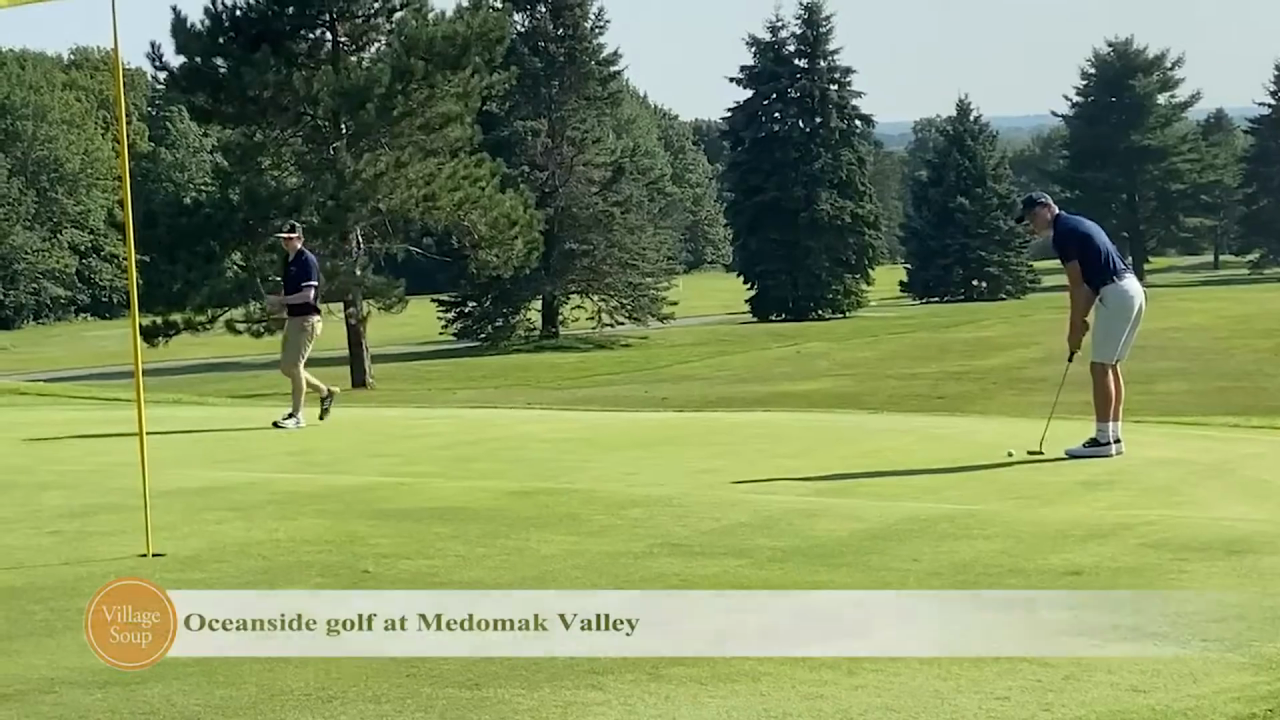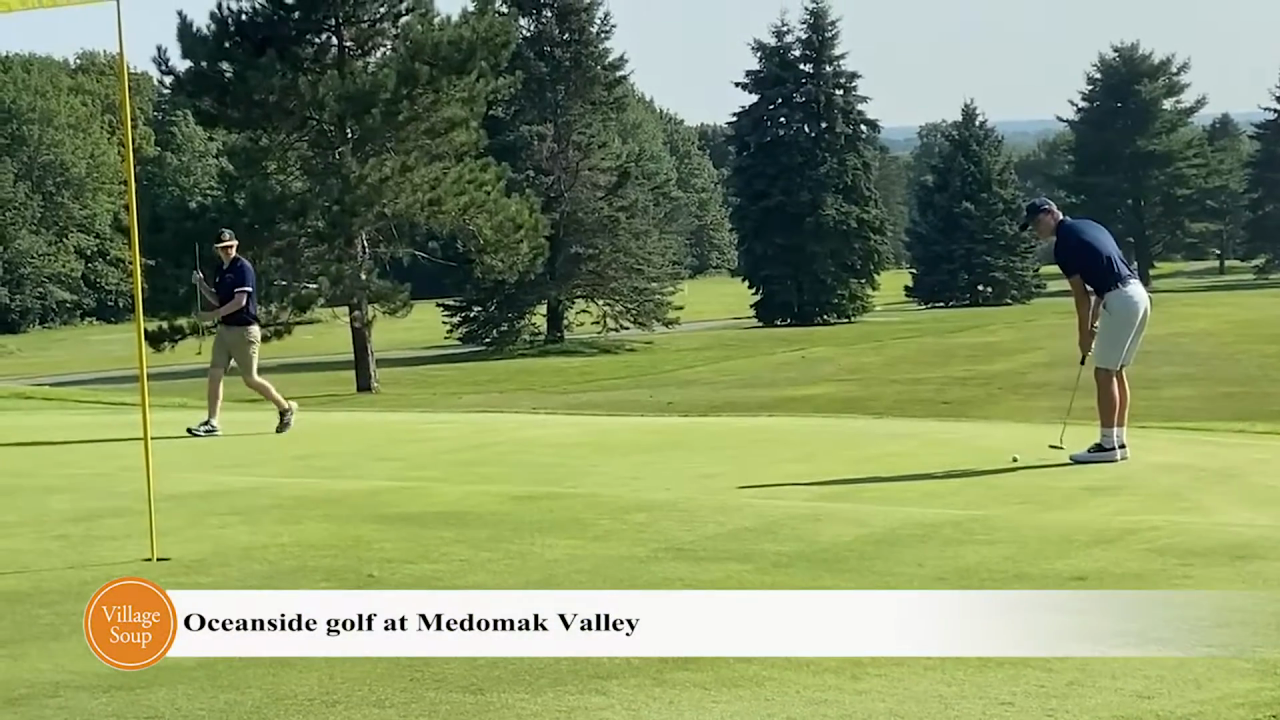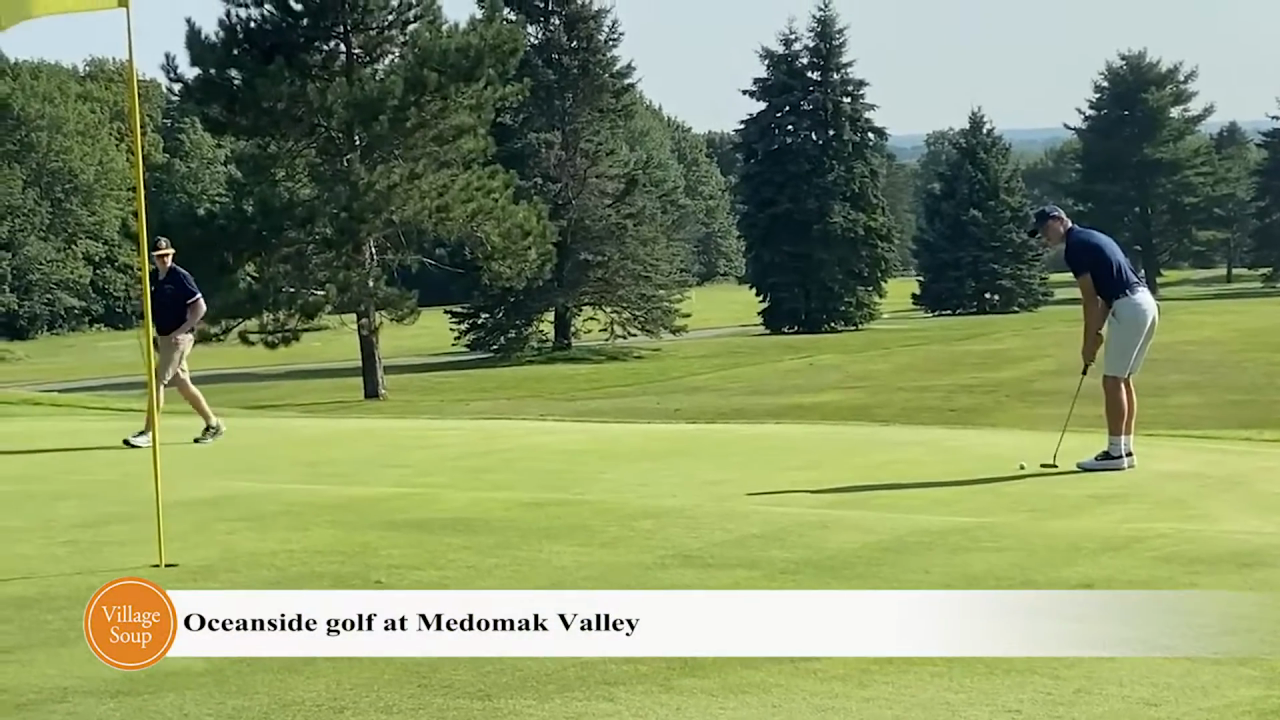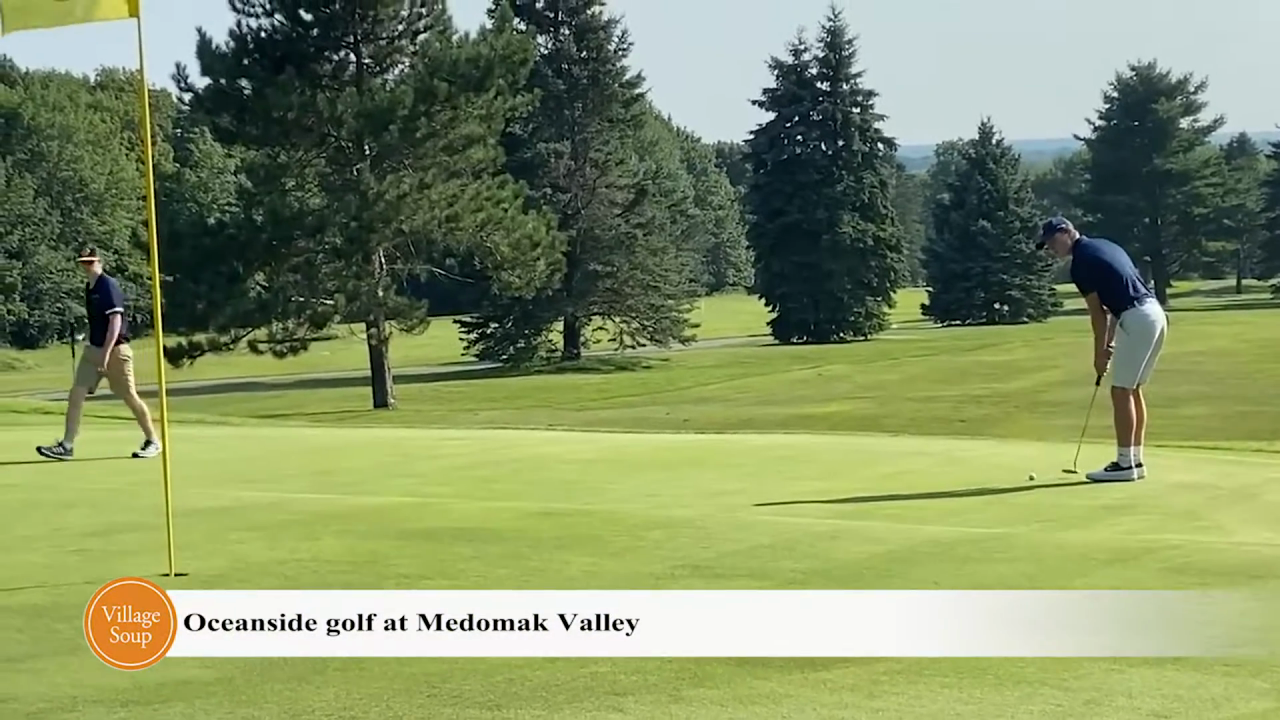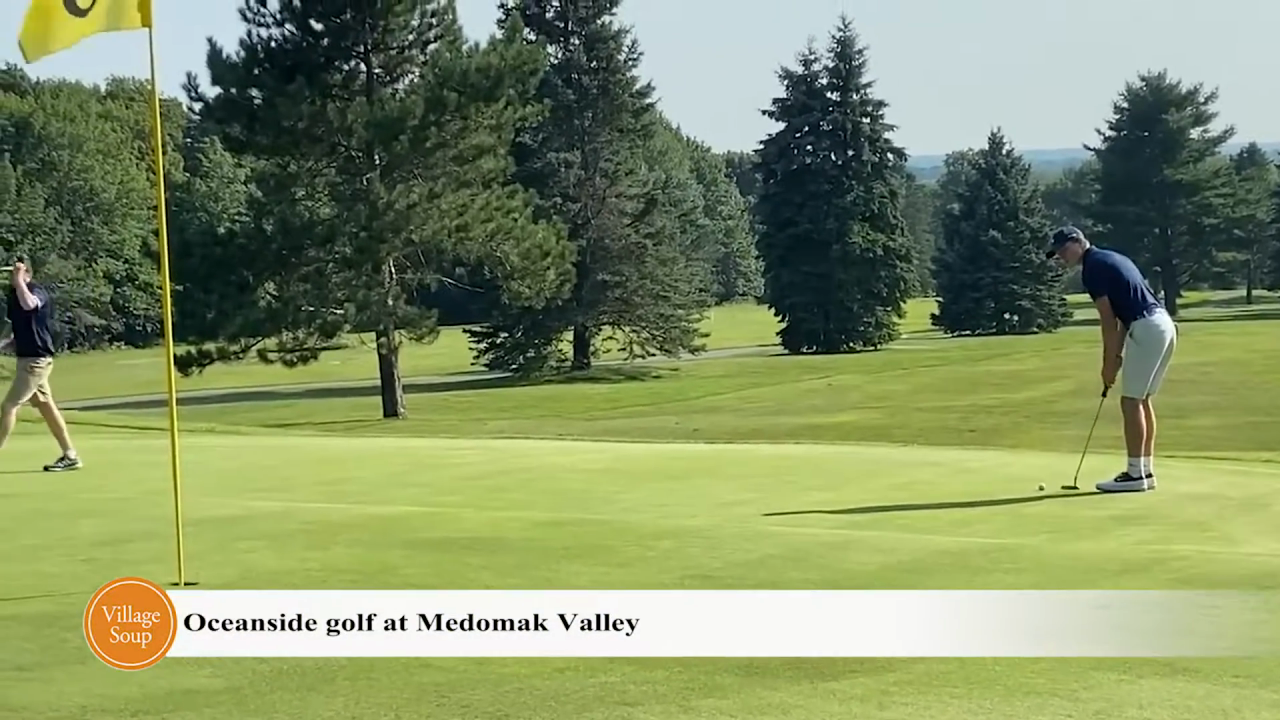
dt=0.5s
person 1, frame 1
left shoulder: (1063, 233)
right shoulder: (1077, 224)
left elbow: (1077, 285)
left wrist: (1074, 329)
right wrist: (1082, 320)
left hip: (1116, 295)
right hip: (1131, 290)
left knee: (1101, 367)
right knee: (1110, 366)
left ankle: (1103, 439)
right ankle: (1113, 436)
person 1, frame 2
left shoulder: (1064, 243)
right shoulder: (1087, 226)
left elbow: (1081, 295)
left wrist: (1084, 334)
right wrist: (1094, 322)
left hip: (1121, 301)
right hip: (1136, 295)
left knee: (1104, 372)
right knee: (1116, 371)
left ankle: (1108, 445)
right ankle: (1118, 441)
person 1, frame 3
left shoulder: (1075, 246)
right shoulder: (1091, 238)
left elbow: (1090, 298)
left wrist: (1088, 342)
right wrist: (1097, 333)
left hip: (1129, 308)
right hip: (1144, 304)
left knee: (1113, 380)
right knee: (1123, 379)
left ankle: (1115, 452)
right ankle: (1125, 449)
person 1, frame 4
left shoulder: (1081, 261)
right shoulder: (1102, 245)
left elbow: (1097, 313)
left wrist: (1099, 354)
right wrist: (1109, 343)
left hip: (1137, 320)
right hip: (1153, 314)
left knee: (1121, 391)
right knee: (1133, 390)
left ankle: (1125, 464)
right ankle: (1135, 460)
person 1, frame 5
left shoulder: (1092, 268)
right shoulder: (1109, 258)
left elbow: (1109, 320)
left wrist: (1108, 363)
right wrist: (1117, 355)
left hip: (1147, 329)
right hip: (1162, 324)
left knee: (1131, 401)
right knee: (1142, 400)
left ankle: (1135, 474)
right ankle: (1145, 471)
person 2, frame 1
left shoulder: (307, 260)
right shoulder: (288, 260)
left elbow: (308, 295)
left wrist: (280, 300)
right wrist: (279, 303)
left hip: (306, 320)
right hip: (293, 319)
left knee: (294, 366)
right knee: (287, 367)
left ankle: (296, 415)
right ankle: (325, 393)
person 2, frame 2
left shoulder: (243, 267)
right shoulder: (220, 269)
left elbow: (240, 302)
left wrist: (211, 316)
right wrist: (201, 285)
left hip: (244, 330)
right hip: (224, 329)
left knee: (250, 378)
right knee: (214, 374)
left ankle: (286, 408)
right ankle: (211, 422)
person 2, frame 3
left shoulder: (181, 277)
right shoulder: (153, 277)
left elbow: (200, 308)
left wrist: (180, 331)
left hip: (177, 339)
right hip: (163, 338)
left knee: (157, 384)
right knee: (183, 386)
left ankle: (147, 434)
right ankle: (213, 424)
person 2, frame 4
left shoulder: (110, 286)
right shoulder: (88, 287)
left elbow: (116, 322)
left wrist: (107, 353)
right wrist: (87, 338)
left hip: (115, 350)
right hip: (93, 350)
left knee: (129, 397)
right knee: (76, 394)
left ankle: (152, 441)
right ankle: (65, 445)
person 2, frame 5
left shoulder: (37, 292)
left elbow: (27, 305)
left wrist: (19, 279)
left hip: (36, 361)
right hip: (25, 360)
right knee: (47, 410)
right ankle: (70, 456)
